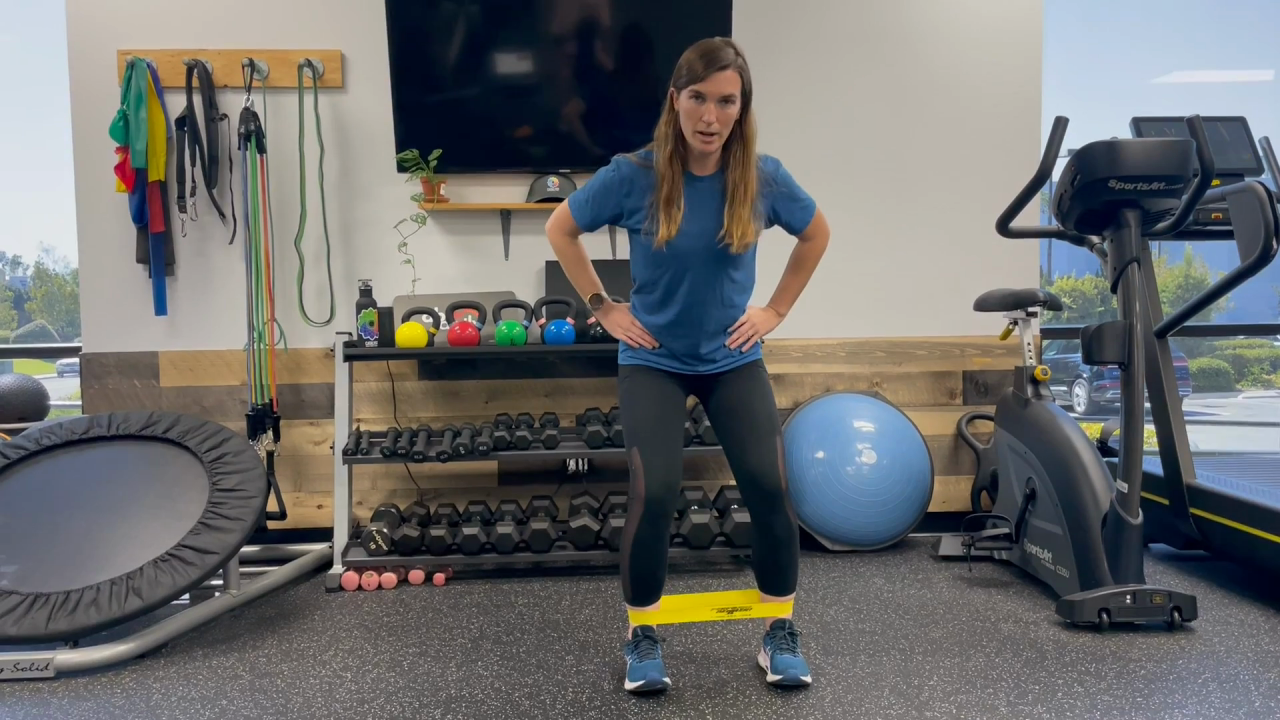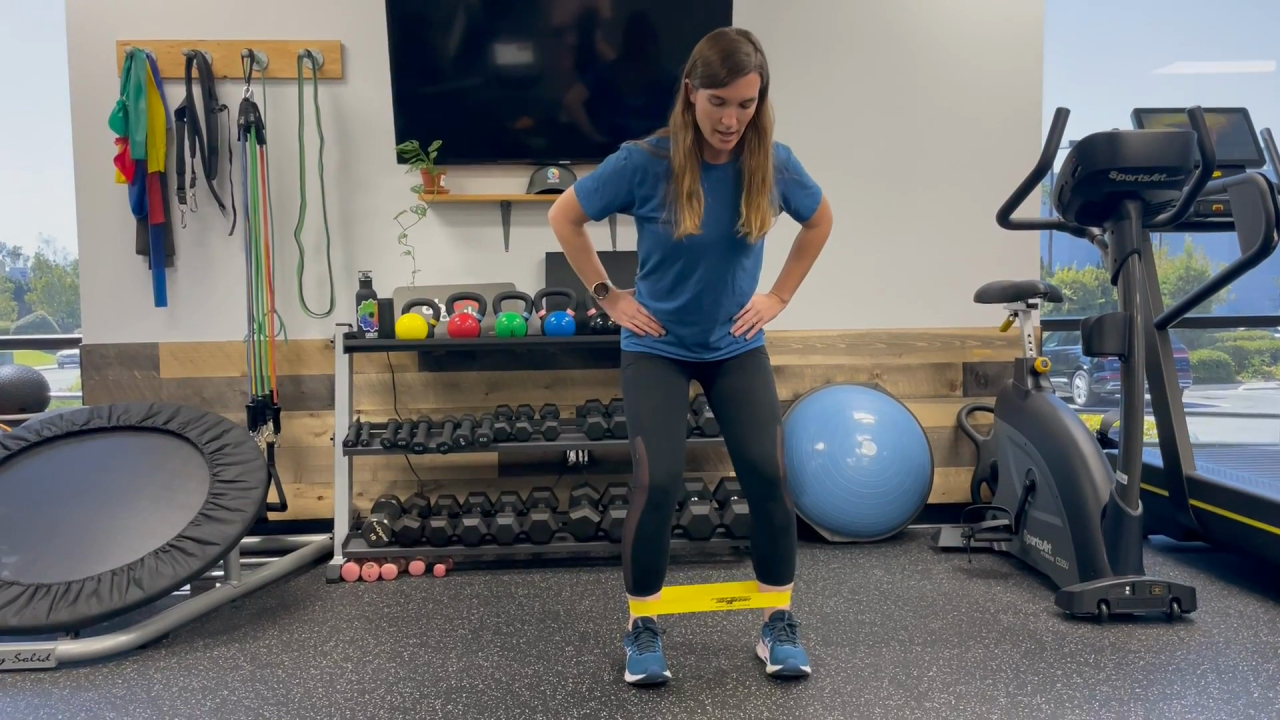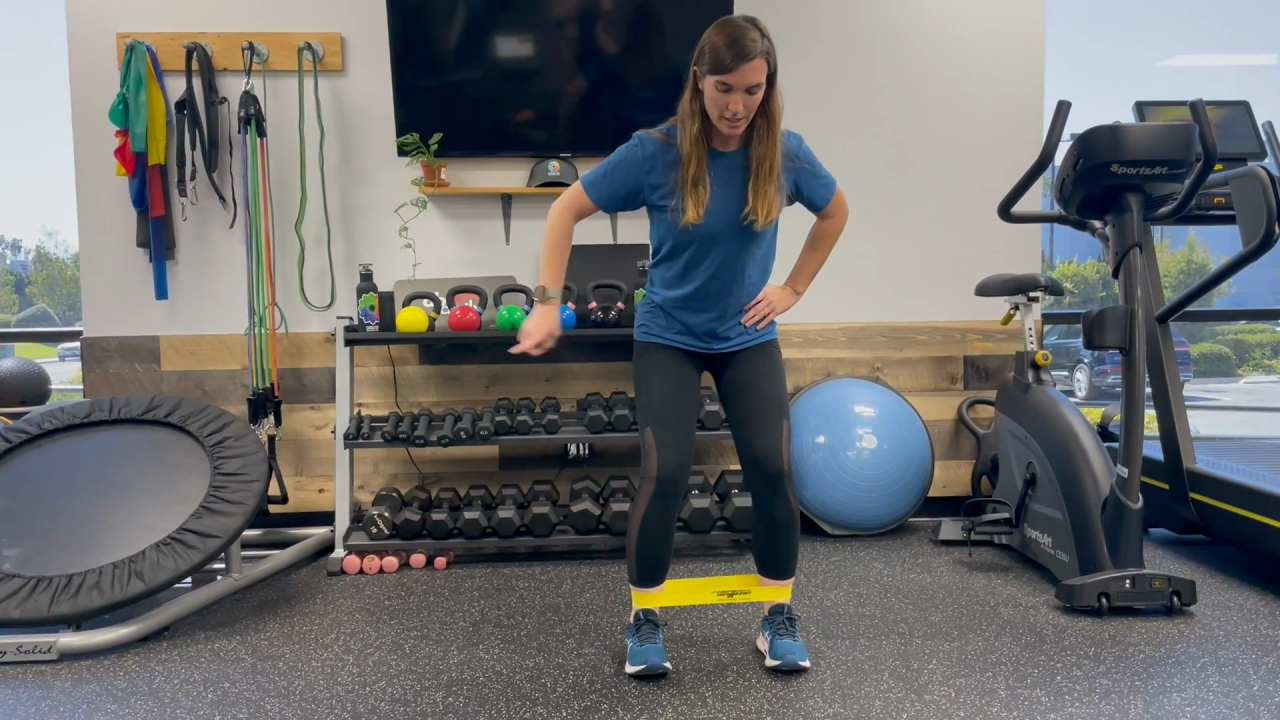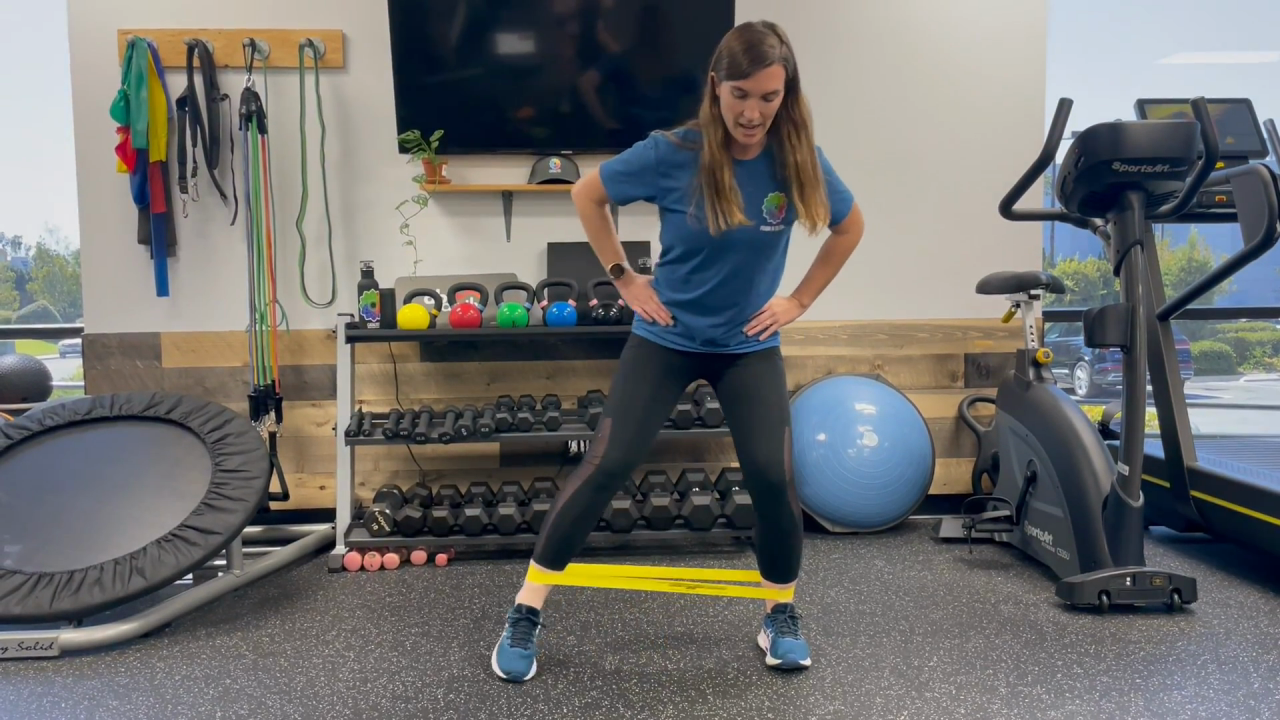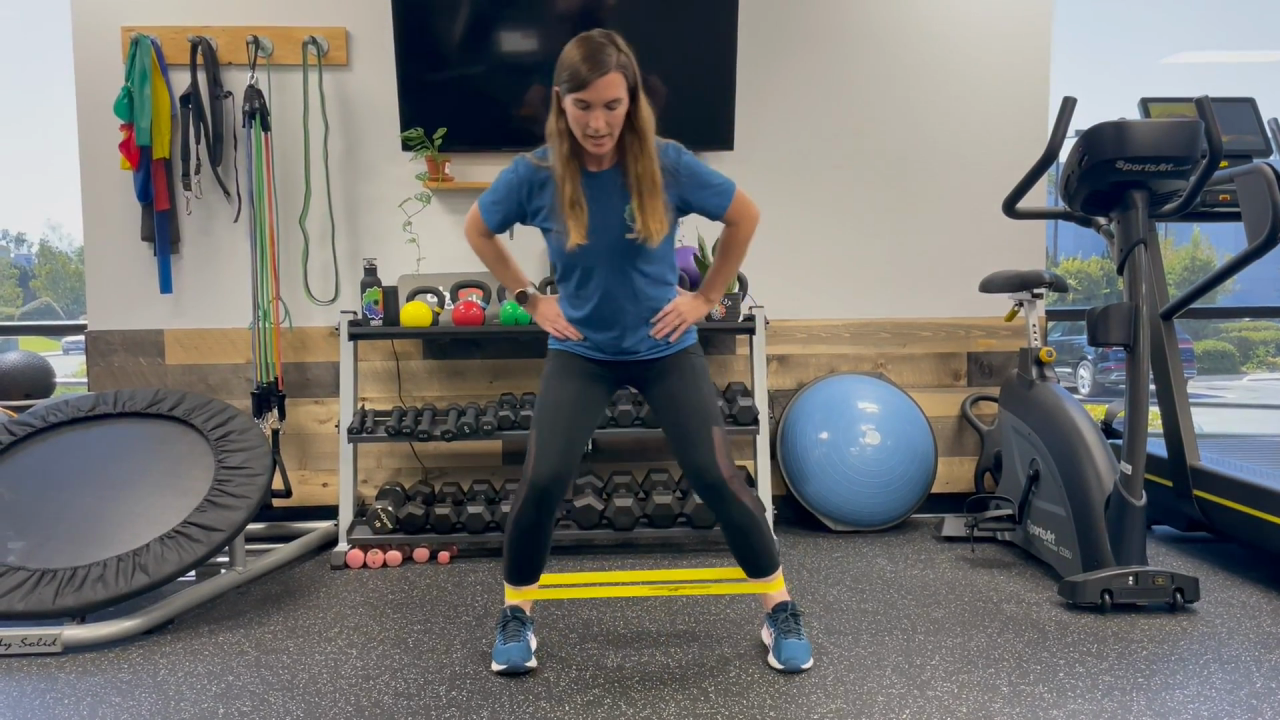
dt=1s
person 1, frame 1
left shoulder: (763, 177)
right shoulder: (632, 176)
left elbow: (816, 234)
right elbow: (560, 229)
left wrist: (777, 309)
right wrist: (602, 307)
left hip: (734, 358)
right hip: (652, 359)
left knee: (769, 488)
right knee: (654, 493)
left ankle: (780, 632)
right ankle: (642, 637)
person 1, frame 2
left shoulder: (774, 164)
right shoulder: (644, 162)
left elbow: (819, 220)
right elbow: (563, 216)
left wrist: (779, 295)
right wrist: (607, 295)
left hip: (737, 345)
right hip: (657, 346)
left knee: (767, 475)
right knee: (658, 482)
left ankle: (779, 622)
right ankle: (643, 627)
person 1, frame 3
left shoulder: (785, 153)
right shoulder: (655, 152)
left elbow: (835, 212)
right elbow: (567, 208)
left wrist: (794, 287)
right wrist: (547, 302)
left hip: (749, 338)
right hip: (668, 337)
left knee: (772, 470)
right knee: (665, 475)
left ankle: (779, 617)
right ankle: (643, 618)
person 1, frame 4
left shoulder: (801, 164)
right shoulder: (672, 154)
left elbow: (850, 227)
right elbow: (587, 195)
left wrist: (799, 299)
right wrist: (623, 278)
left hip: (749, 346)
right hip: (664, 338)
left knee: (772, 478)
right knee: (607, 465)
left ankle: (781, 615)
right ankle: (526, 608)
person 1, frame 5
left shoulder: (667, 164)
right shoulder: (535, 174)
left elbow: (744, 215)
right elbow: (477, 230)
left wrist: (705, 297)
right wrist: (530, 299)
left hip: (664, 347)
right hip: (580, 350)
left knee: (715, 477)
right knee: (543, 480)
left ankle: (780, 608)
right ankle: (515, 613)
